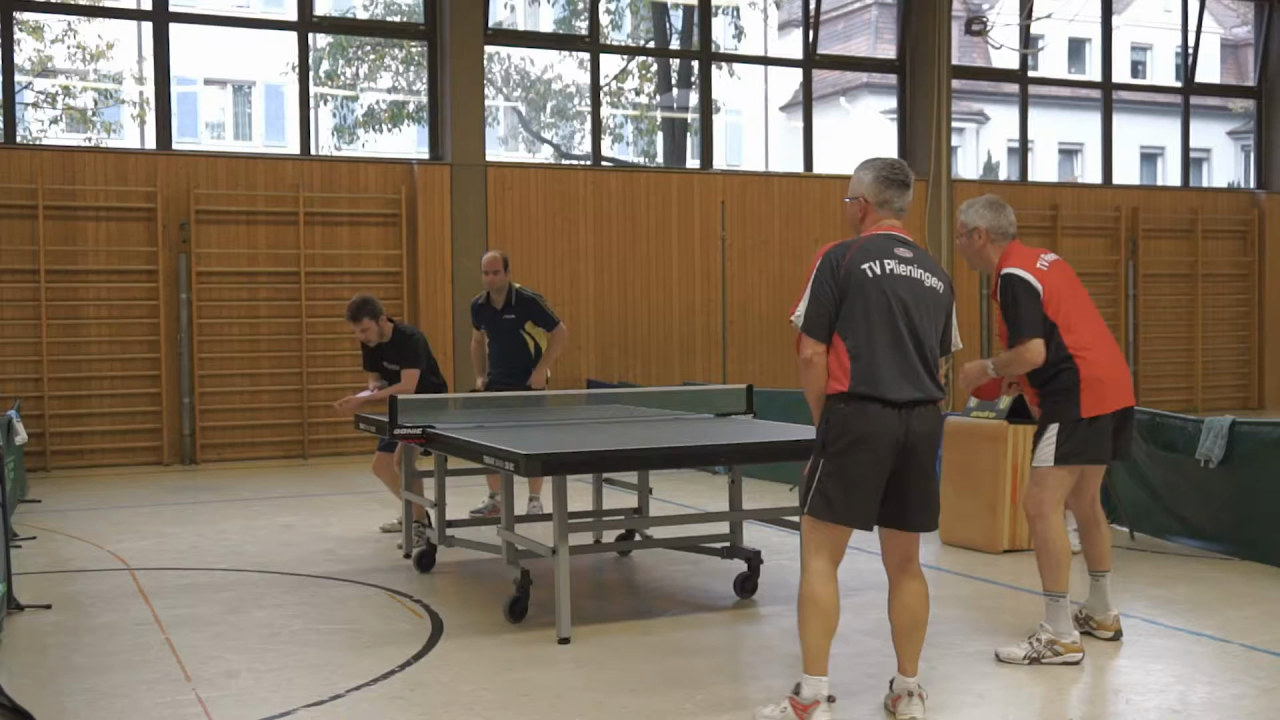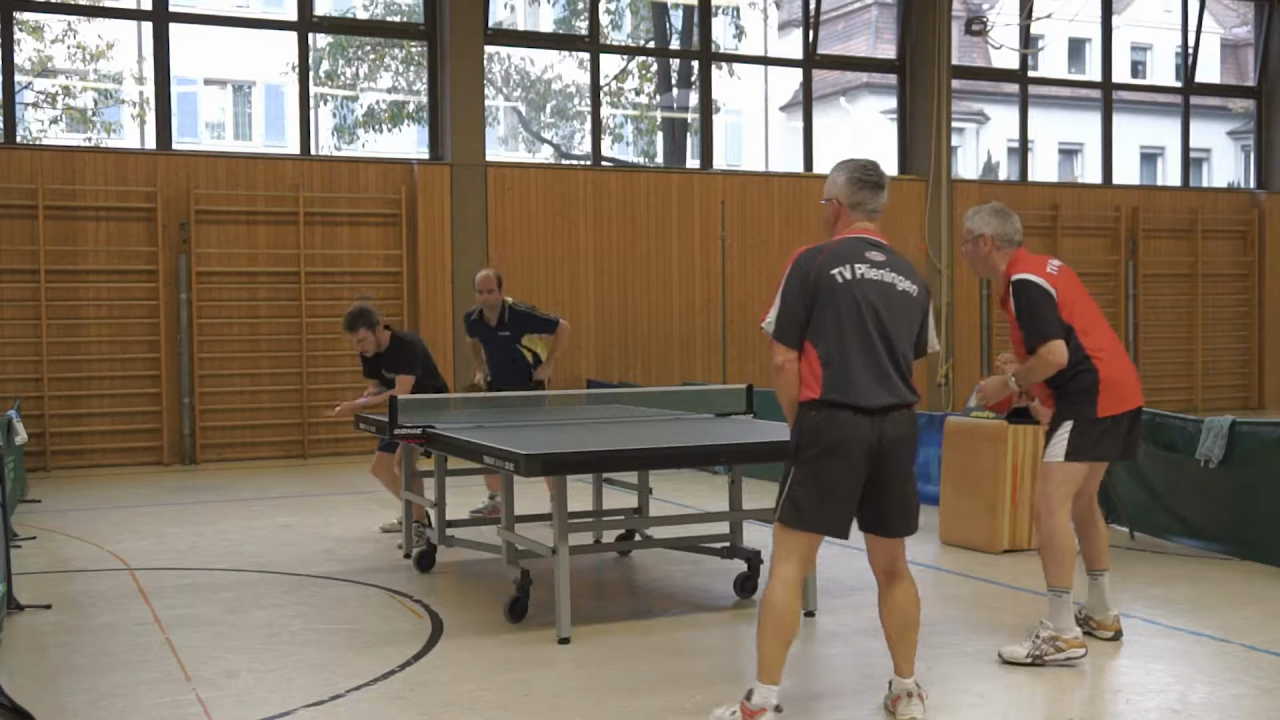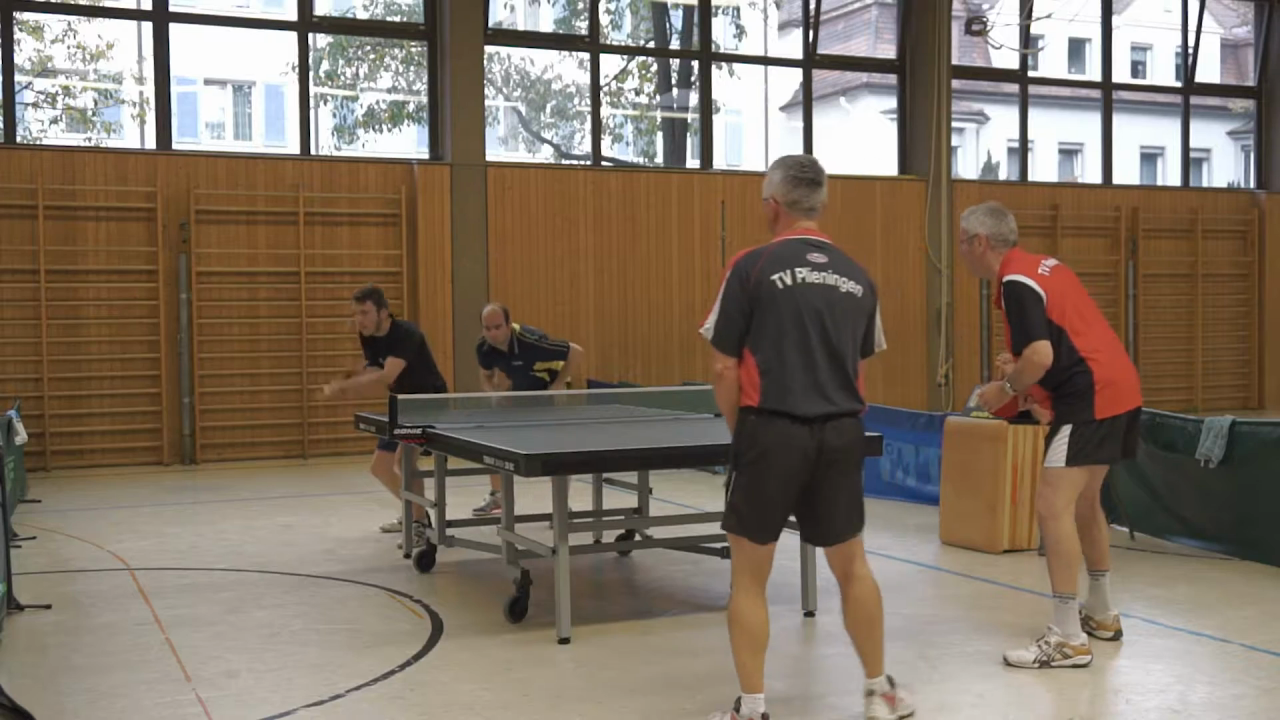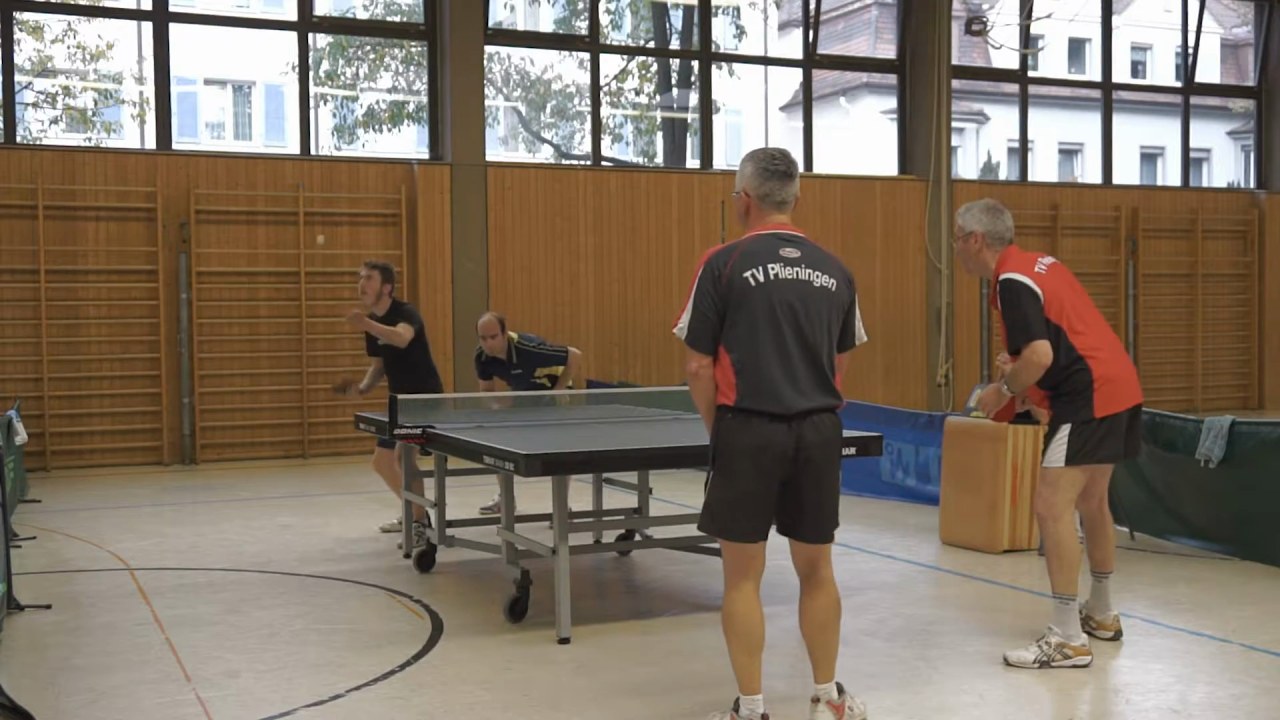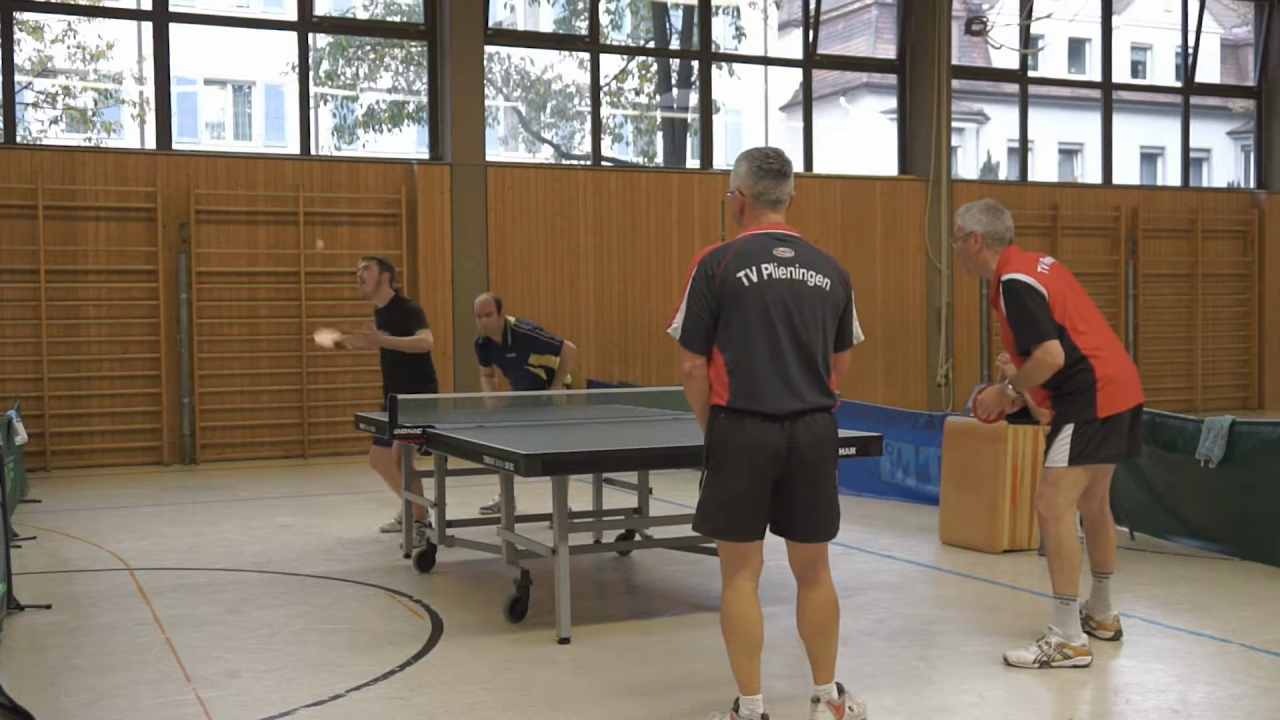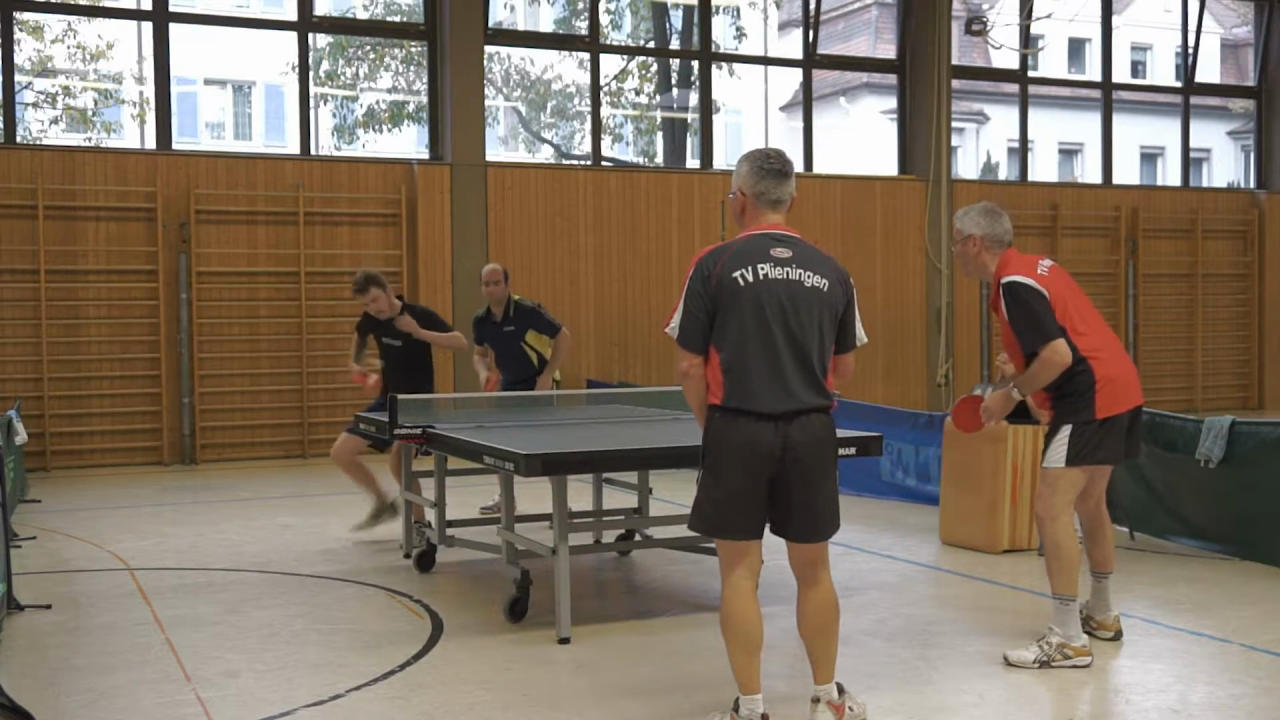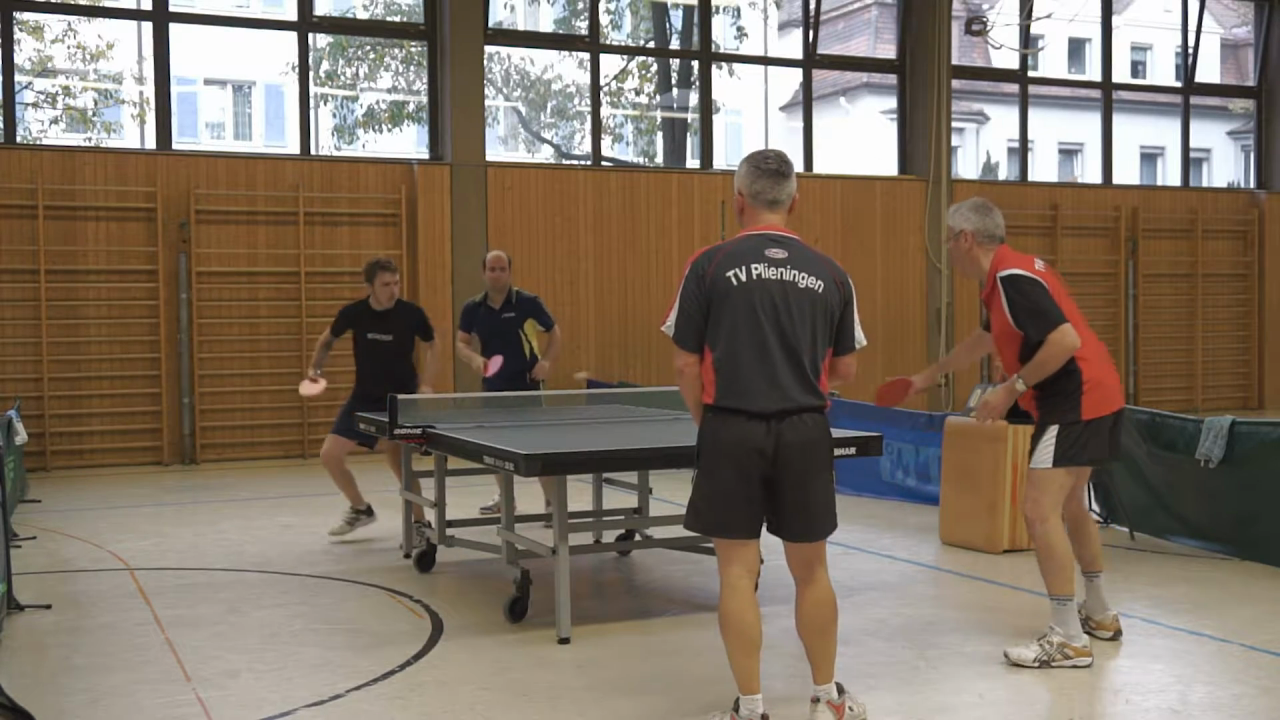
dt=0.3s
person 1, frame 1
left shoulder: (840, 259)
right shoulder: (935, 274)
left elbow: (812, 354)
left wrist: (824, 421)
left hip: (860, 418)
right hip: (920, 424)
left knee: (819, 557)
right knee: (905, 564)
person 1, frame 2
left shoulder: (811, 264)
right shoulder: (911, 277)
left elbow: (784, 361)
left wrist: (799, 426)
left hip: (833, 426)
right hip: (896, 429)
left knee: (789, 565)
right knee: (892, 567)
person 1, frame 3
left shoulder: (751, 268)
right shoulder: (857, 278)
left elbow: (724, 367)
left wrist: (740, 432)
left hip: (771, 432)
right hip: (840, 434)
left knee: (748, 576)
right knee: (852, 566)
person 1, frame 4
left shoulder: (723, 264)
right shoulder: (835, 271)
left elbow: (698, 366)
right elbow: (841, 360)
left wrist: (717, 431)
left hip: (750, 431)
right hip: (819, 432)
left knee: (742, 577)
right knee: (816, 571)
person 1, frame 5
left shoulder: (717, 264)
right shoulder: (831, 271)
left elbow: (693, 367)
right elbow: (840, 363)
left wrist: (711, 430)
left hip: (743, 432)
right hip: (814, 433)
left knee: (740, 576)
right knee: (814, 572)
person 1, frame 6
left shoulder: (715, 264)
right shoulder: (832, 272)
left elbow: (691, 366)
right elbow: (843, 366)
left wrist: (710, 429)
left hip: (740, 432)
right hip: (811, 433)
left knee: (739, 574)
right knee: (813, 571)
person 1, frame 7
left shoulder: (710, 265)
right shoulder: (830, 274)
left elbow: (685, 363)
right elbow: (845, 369)
left wrist: (707, 426)
left hip: (733, 432)
right hip: (804, 433)
left knee: (738, 574)
right knee: (811, 572)
person 2, frame 1
left shoulder: (1013, 276)
right shoulder: (1042, 260)
left elbow: (1032, 353)
left wrist: (987, 369)
right wrist: (1009, 368)
left hip: (1080, 398)
right hip: (1111, 387)
left knee: (1042, 506)
right knee: (1083, 501)
left ankle: (1059, 636)
right ankle: (1101, 614)
person 2, frame 2
left shoulder: (1024, 282)
right shoulder: (1040, 268)
left elbow: (1054, 355)
left wrist: (1008, 383)
right wrist: (1020, 373)
left hip: (1093, 399)
right hip: (1114, 390)
left knee: (1049, 502)
right knee: (1081, 500)
left ankle: (1061, 633)
right ankle: (1100, 613)
person 2, frame 3
left shoulder: (1016, 283)
right shoulder: (1043, 265)
left elbow: (1039, 356)
left wrist: (1005, 388)
right wrist: (1023, 384)
left hip: (1090, 400)
right hip: (1117, 389)
left knee: (1052, 506)
right knee: (1083, 501)
left ankle: (1068, 638)
right ankle: (1100, 613)
person 2, frame 4
left shoulder: (1012, 281)
right shoulder: (1038, 263)
left elbow: (1039, 355)
left wrist: (1002, 390)
right wrist: (1020, 384)
left hip: (1089, 399)
right hip: (1117, 388)
left knee: (1052, 507)
right knee: (1091, 502)
left ankle: (1068, 639)
right ankle: (1101, 614)
person 2, frame 5
left shoulder: (1014, 282)
right shoulder: (1035, 264)
left elbow: (1049, 356)
left wrist: (1006, 391)
right wrist: (1019, 385)
left hip: (1091, 398)
right hip: (1116, 387)
left knee: (1053, 507)
right knee: (1091, 502)
left ankle: (1068, 639)
right ankle: (1101, 615)
person 2, frame 6
left shoulder: (1014, 285)
right shoulder: (1032, 266)
left elbow: (1058, 355)
left wrist: (1011, 395)
right wrist: (1012, 388)
left hip: (1090, 400)
right hip: (1116, 389)
left knee: (1050, 509)
right knee: (1089, 503)
left ankle: (1069, 639)
right ankle: (1102, 614)
person 2, frame 7
left shoulder: (1012, 280)
right shoulder: (1010, 276)
left elbow: (1066, 342)
right elbow: (982, 338)
left wrist: (1011, 389)
right wrist: (928, 377)
left hip: (1075, 401)
right hip: (1088, 396)
left knee: (1038, 511)
right knee: (1069, 504)
left ankle: (1068, 639)
right ankle: (1100, 615)
person 3, frame 1
left shoulder: (410, 338)
right shoulder: (369, 342)
left elbow: (408, 387)
right elbow: (375, 378)
left wrist: (364, 400)
right wrist: (373, 388)
left knee: (402, 457)
right knee: (381, 467)
left ankle: (420, 524)
right ankle: (414, 513)
person 3, frame 2
left shoulder: (408, 345)
right shoulder: (368, 350)
left elbow: (401, 393)
right elbow: (376, 386)
left wrist: (358, 405)
right wrist: (370, 395)
left knee: (402, 459)
right knee: (381, 467)
left ankle: (420, 525)
right ankle: (414, 514)
person 3, frame 3
left shoulder: (406, 333)
right shoulder: (367, 338)
left elbow: (387, 377)
right elbow: (379, 380)
left wrist: (345, 387)
right wrist: (357, 380)
left knee: (404, 457)
right knee: (380, 467)
left ankle: (420, 525)
right ankle: (414, 514)
person 3, frame 4
left shoulder: (406, 312)
right shoulder: (371, 321)
left elbow: (402, 339)
left wrist: (367, 325)
right wrist: (362, 387)
left hip: (426, 398)
left knee: (403, 455)
right knee: (382, 462)
left ankle: (420, 524)
right ankle: (413, 513)
person 3, frame 5
left shoulder: (407, 308)
right shoulder: (379, 311)
left elbow: (426, 343)
left wrist: (384, 339)
right wrist: (364, 342)
left hip: (421, 397)
right hip: (394, 399)
left knee: (400, 458)
right knee: (378, 461)
left ankle: (421, 523)
right ankle: (411, 509)
person 3, frame 6
left shoulder: (420, 315)
right shoulder: (370, 318)
left elbow: (461, 342)
right elbow: (360, 335)
left wrist: (419, 332)
right wrist: (355, 362)
right hip: (386, 400)
left knee: (396, 460)
right knee: (340, 453)
left ankle: (420, 524)
right ankle: (384, 503)
person 3, frame 7
left shoulder: (412, 313)
right shoulder: (353, 312)
left elbow: (432, 344)
right elbow: (328, 337)
left wrist: (426, 384)
right wrist: (315, 367)
left hip: (401, 398)
right hip: (362, 398)
left knee: (396, 457)
right knee: (330, 455)
left ankle: (420, 524)
right ankle: (361, 510)
person 4, frame 1
left shoulder: (528, 301)
right shoulder: (478, 306)
left elbow: (560, 333)
left wrist: (542, 370)
right wrist: (480, 375)
left hip: (528, 383)
right hip: (496, 383)
left ankle: (535, 500)
right ankle: (495, 499)
person 4, frame 2
left shoulder: (522, 314)
right shoulder: (472, 318)
left elbow: (563, 328)
left wrist: (548, 366)
right wrist: (480, 369)
left hip: (529, 383)
right hip: (497, 385)
right ankle: (494, 499)
person 4, frame 3
left shoulder: (531, 342)
right shoulder: (483, 347)
left elbow: (576, 353)
right elbow: (487, 375)
left wrist: (558, 384)
right wrist: (492, 394)
left hip: (550, 389)
right hip: (520, 390)
right ankle: (497, 495)
person 4, frame 4
left shoulder: (530, 349)
right shoulder: (482, 357)
left elbow: (575, 356)
right elbow: (486, 389)
left wrist: (559, 390)
left hip: (551, 392)
right hip: (522, 394)
person 4, frame 5
left shoulder: (526, 333)
right shoulder: (482, 343)
left elbow: (570, 350)
right elbow: (487, 375)
left wrist: (556, 389)
left hip: (550, 389)
right hip: (522, 392)
person 4, frame 6
left shoulder: (528, 310)
right shoulder: (480, 320)
left elbow: (564, 337)
right elbow: (480, 354)
left wrist: (548, 376)
right wrist: (483, 372)
left hip: (538, 384)
right hip: (510, 386)
person 4, frame 7
left shoulder: (528, 303)
right shoulder: (472, 308)
left elbow: (554, 333)
right elbow: (461, 344)
left wrist: (545, 361)
right wrist: (474, 358)
left hip: (526, 384)
right hip: (492, 385)
left ankle: (551, 503)
right ankle: (504, 497)
